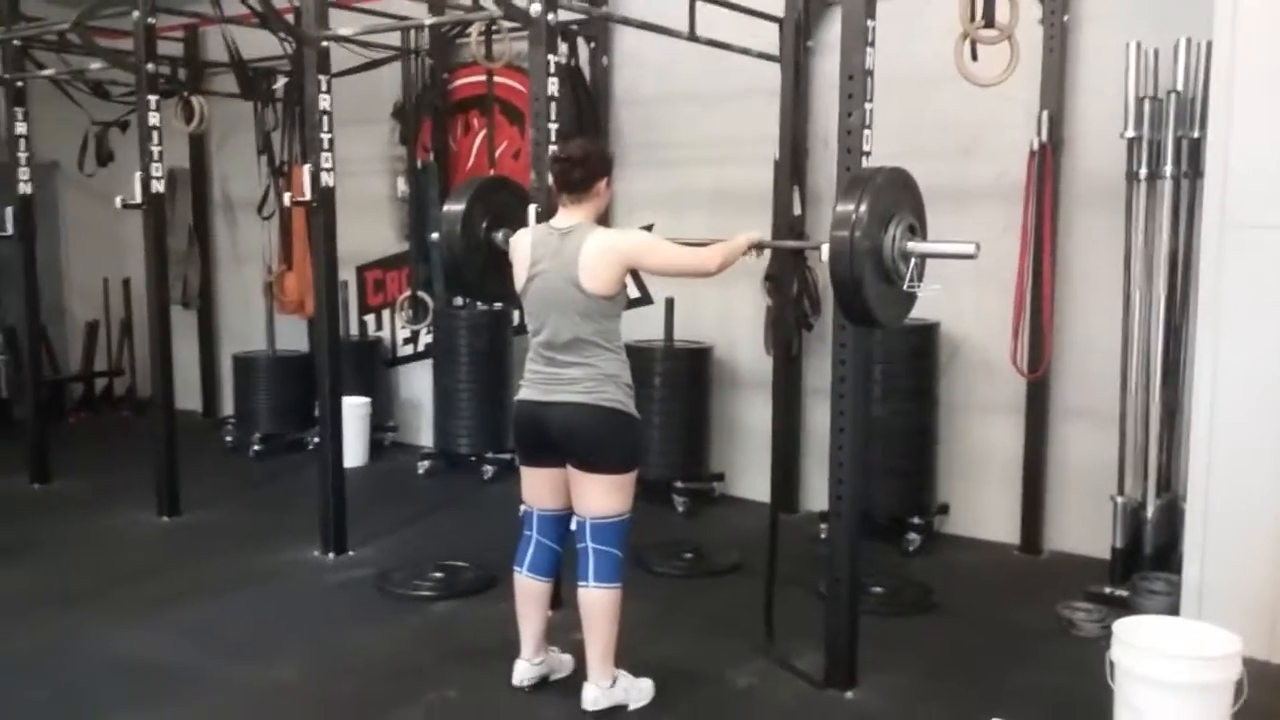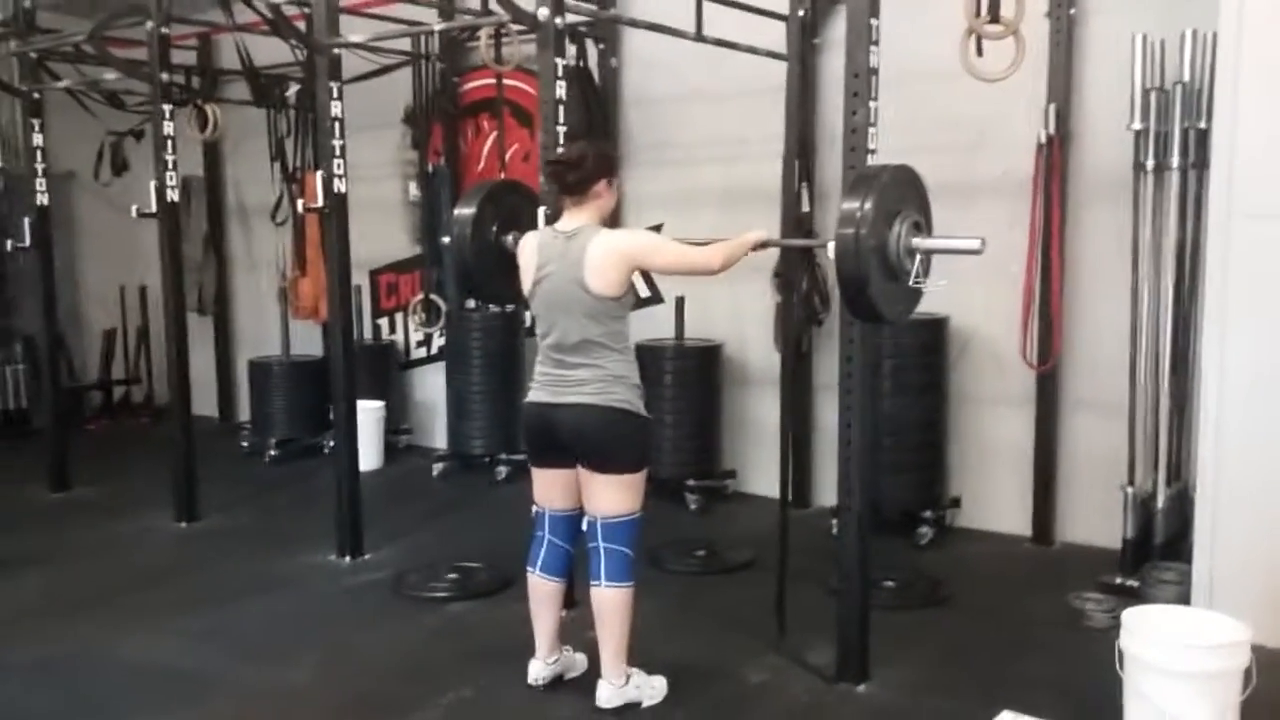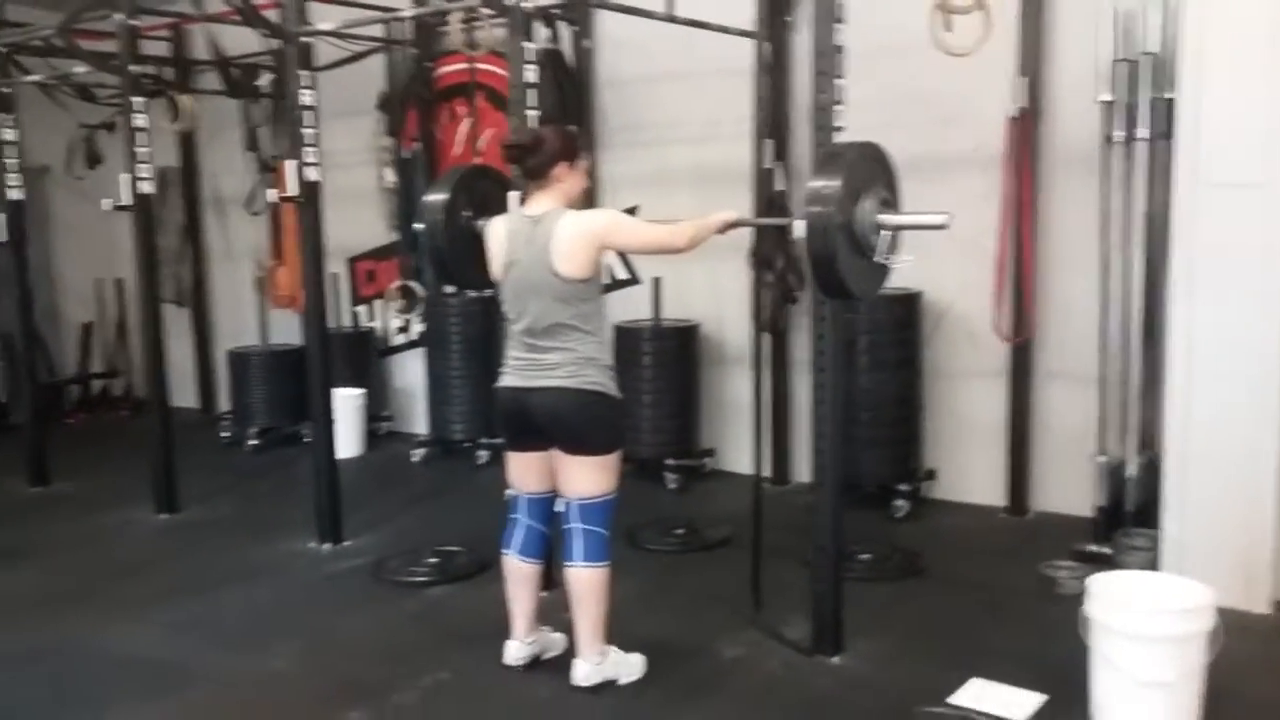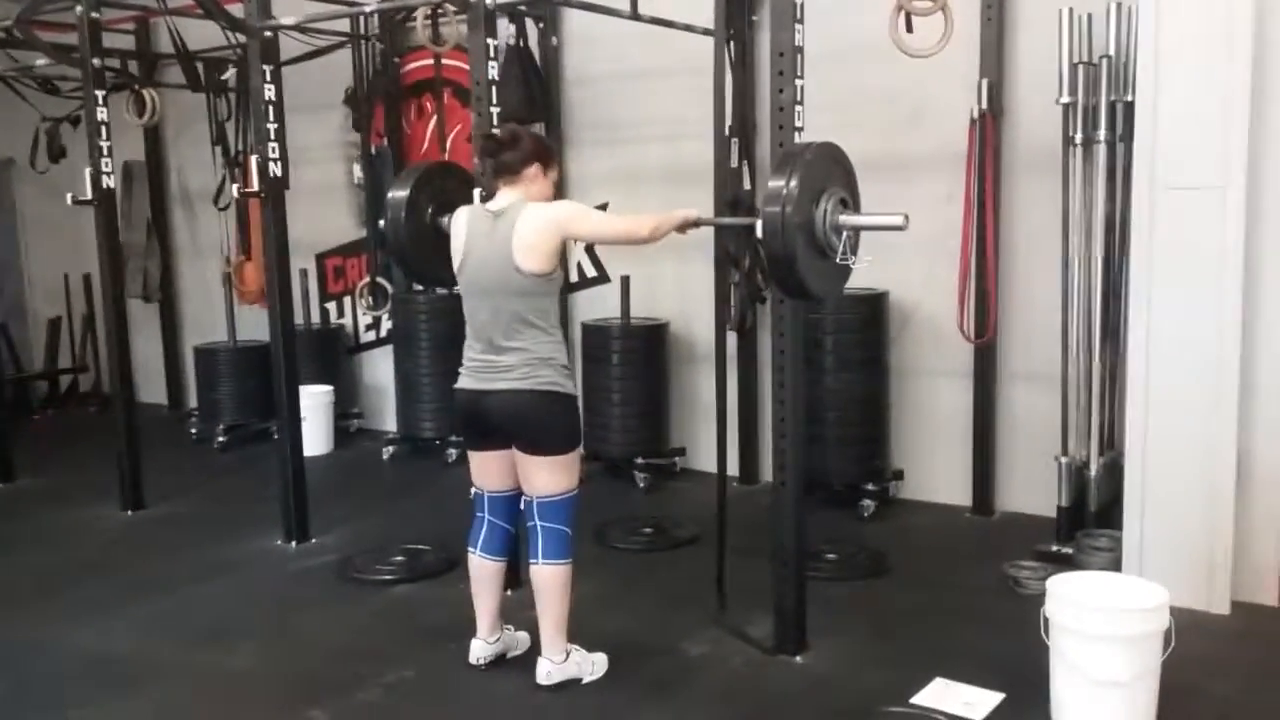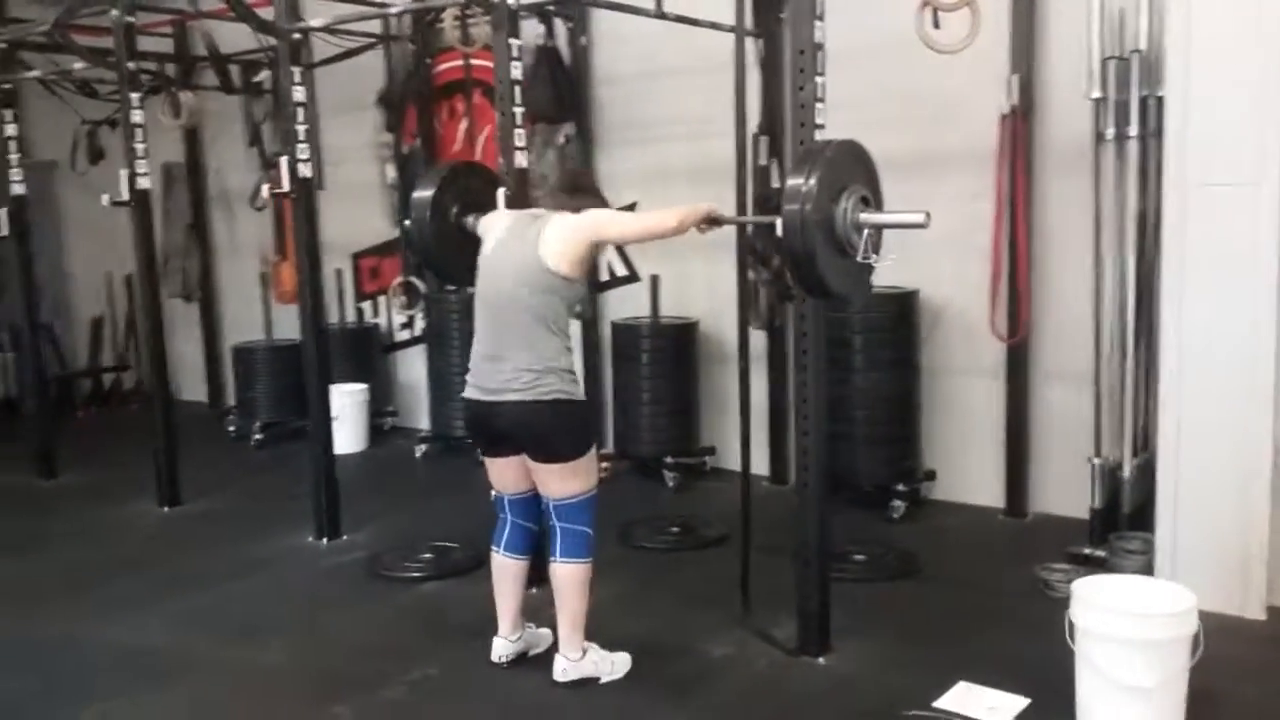
dt=0.2s
person 1, frame 1
left shoulder: (523, 243)
right shoulder: (614, 246)
right elbow: (706, 262)
right wrist: (746, 240)
left hip: (534, 408)
right hip: (597, 415)
left knee: (539, 534)
right knee: (600, 546)
left ankle: (531, 659)
right ankle: (602, 683)
person 1, frame 2
left shoulder: (530, 246)
right shoulder: (620, 246)
right elbow: (711, 260)
right wrist: (751, 239)
left hip: (544, 410)
right hip: (606, 416)
left knee: (551, 535)
right knee: (611, 546)
left ankle: (545, 658)
right ankle: (616, 680)
person 1, frame 3
left shoulder: (498, 231)
right shoulder: (587, 227)
right elbow: (677, 239)
right wrist: (719, 219)
left hip: (517, 395)
right hip: (580, 398)
left knee: (527, 516)
right knee: (587, 526)
left ankle: (522, 639)
right ankle: (592, 659)
person 1, frame 4
left shoulder: (462, 223)
right shoulder: (548, 219)
right elbow: (638, 229)
right wrist: (680, 218)
left hip: (475, 394)
right hip: (536, 396)
left knee: (491, 515)
right knee: (550, 523)
left ankle: (487, 638)
right ankle: (556, 657)
person 1, frame 5
left shoulder: (500, 226)
right shoulder: (577, 226)
right elbow: (665, 222)
right wrist: (701, 213)
left hip: (482, 400)
right hip: (543, 404)
left knee: (514, 518)
right knee: (571, 523)
left ankle: (508, 635)
right ankle: (573, 655)
